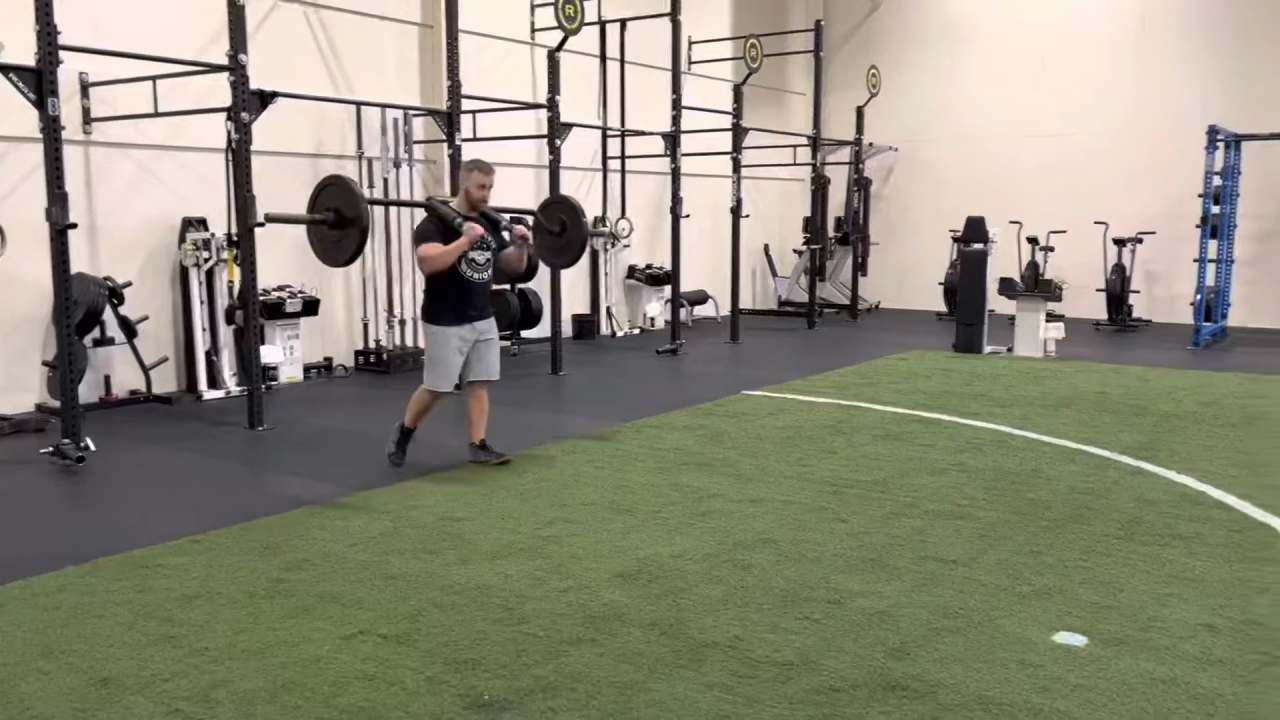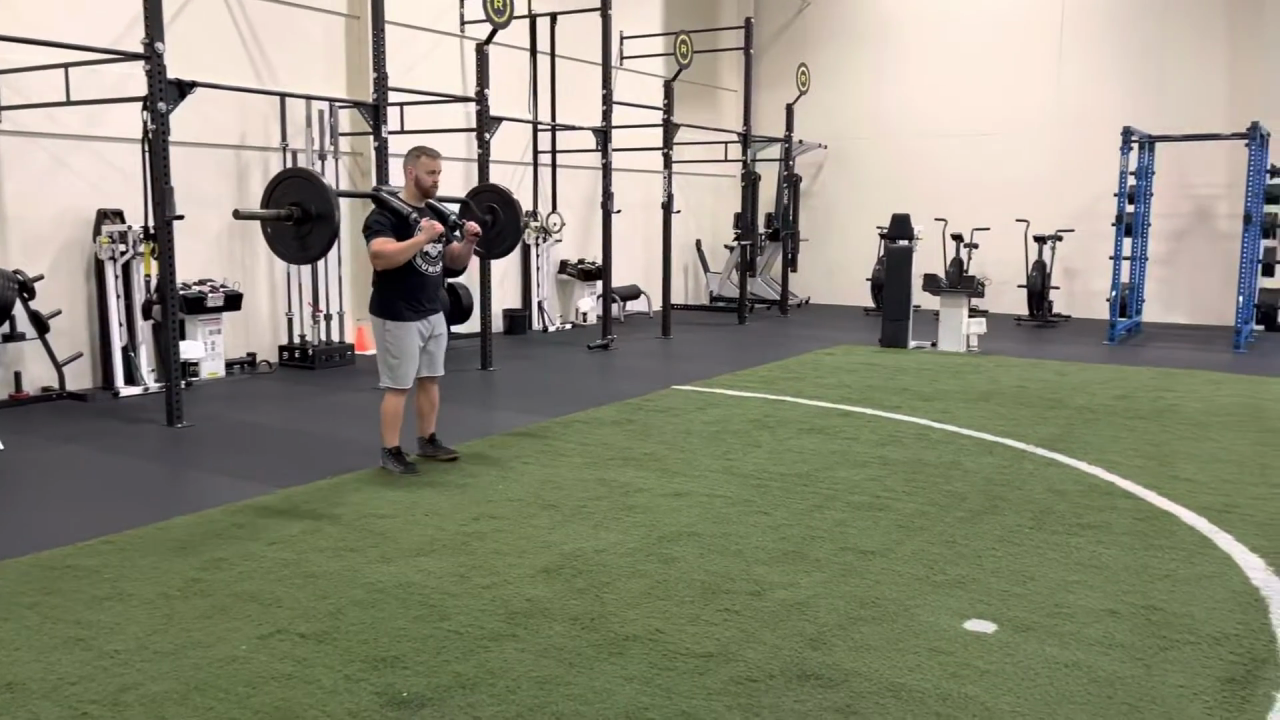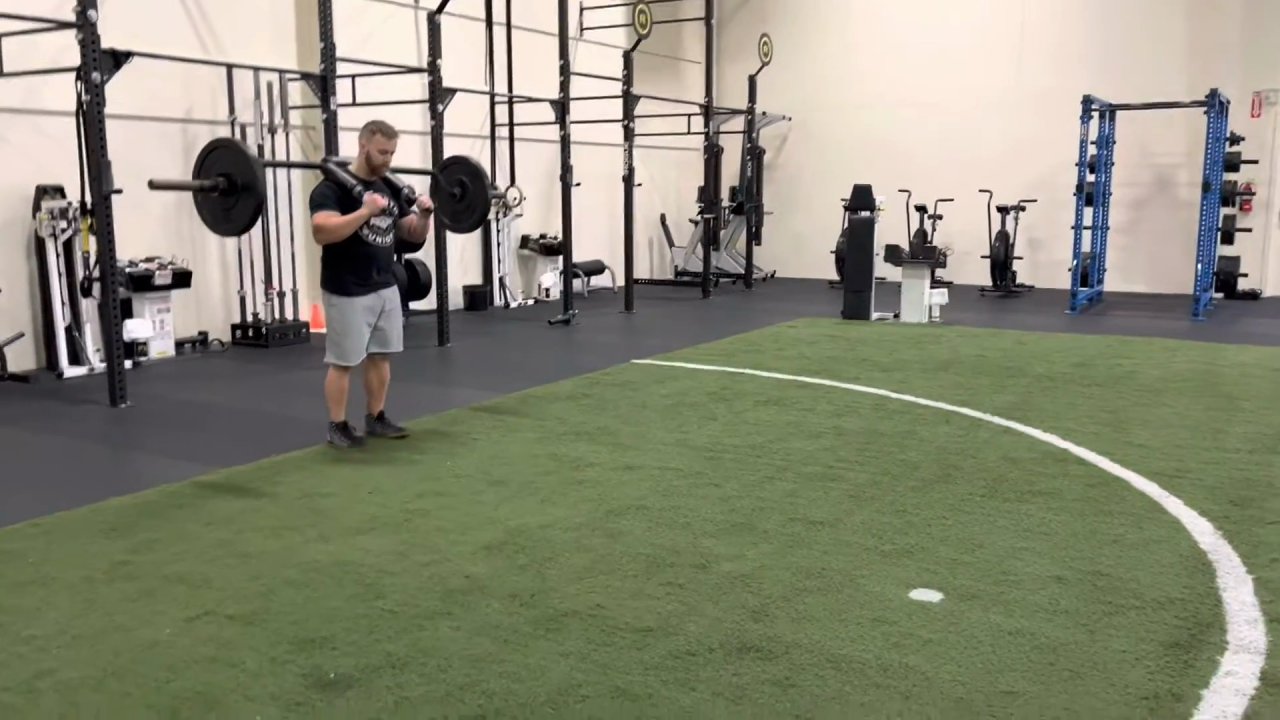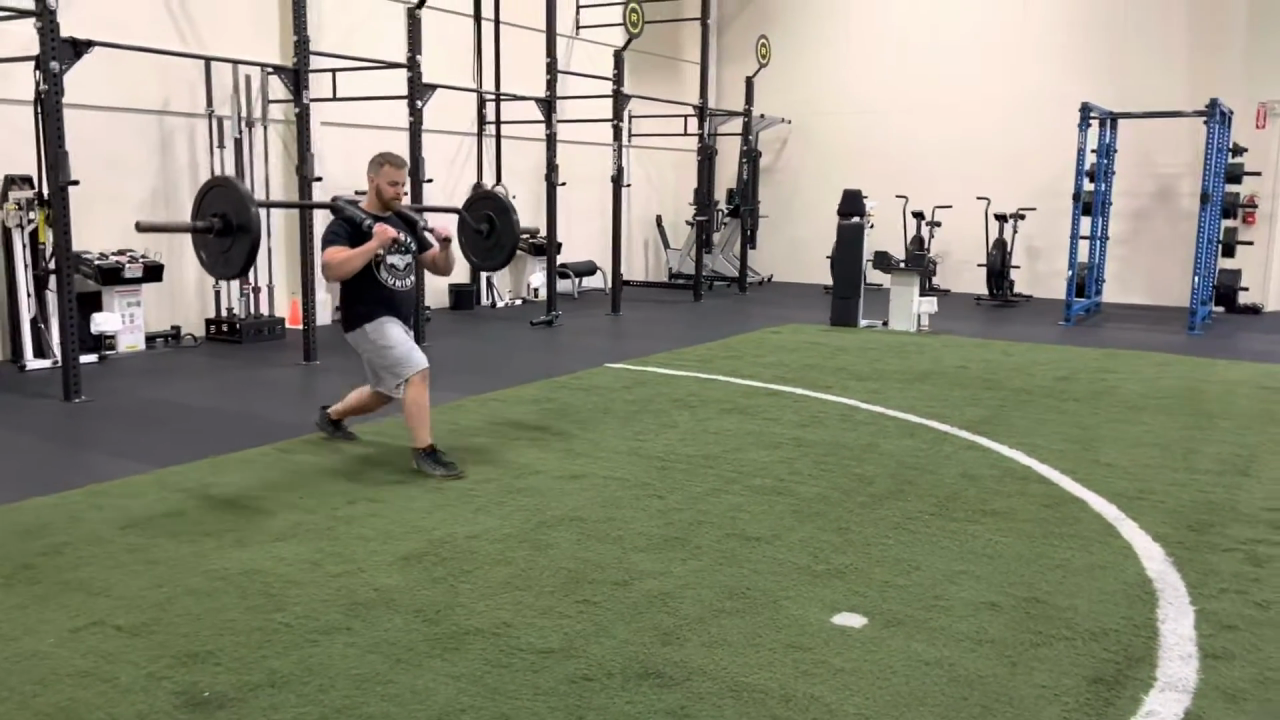
dt=1s
person 1, frame 1
left shoulder: (490, 224)
right shoulder: (437, 223)
left elbow: (514, 266)
right elbow: (428, 263)
left wrist: (521, 245)
right wrist: (465, 240)
left hip: (483, 319)
right hip: (445, 322)
left knee: (478, 383)
right knee: (437, 387)
left ankle: (478, 445)
right ankle: (403, 432)
person 1, frame 2
left shoulder: (435, 215)
right shoulder: (386, 215)
left elbow: (456, 261)
right elbow: (381, 258)
left wrist: (469, 241)
right wrist: (423, 238)
left hip: (433, 313)
right hip: (398, 317)
left knee: (429, 379)
right knee: (397, 385)
left ankle: (427, 441)
right ankle: (390, 451)
person 1, frame 3
left shoulder: (389, 189)
right shoulder: (333, 187)
left elbow: (415, 235)
right elbow: (322, 232)
left wrist: (424, 214)
right wrist: (365, 211)
left hip: (386, 287)
right hip: (348, 291)
left knee: (381, 355)
right knee: (343, 362)
left ankle: (376, 418)
right ankle: (337, 426)
person 1, frame 4
left shoulder: (406, 223)
right shoulder: (347, 224)
left elbow: (441, 268)
right elbow: (331, 270)
left wrist: (445, 245)
right wrist: (375, 244)
left hip: (400, 321)
right hip: (369, 321)
left knee: (385, 390)
right knee: (417, 371)
left ankle: (330, 416)
right ankle: (424, 451)
